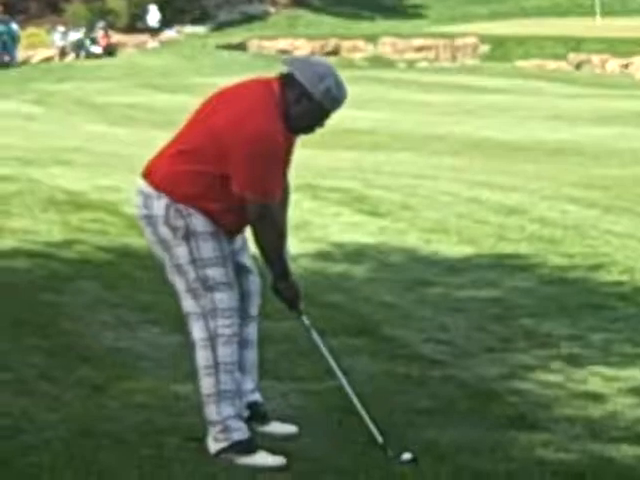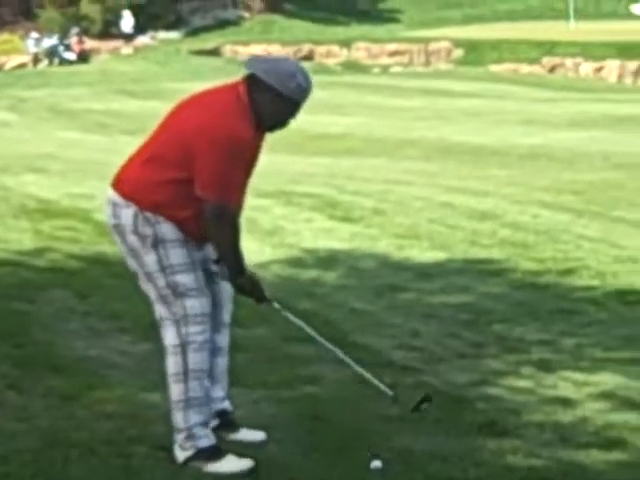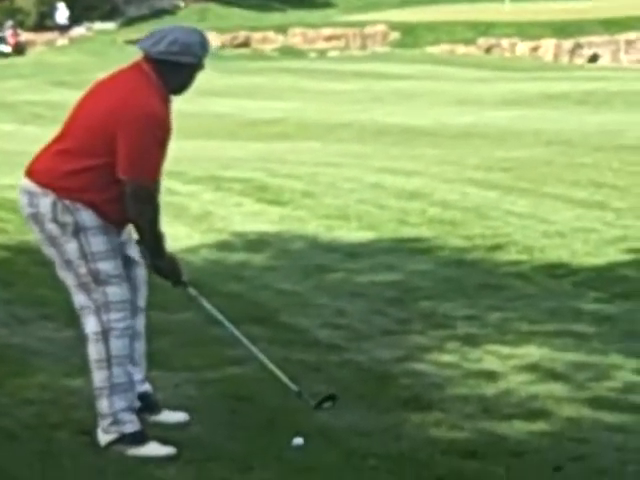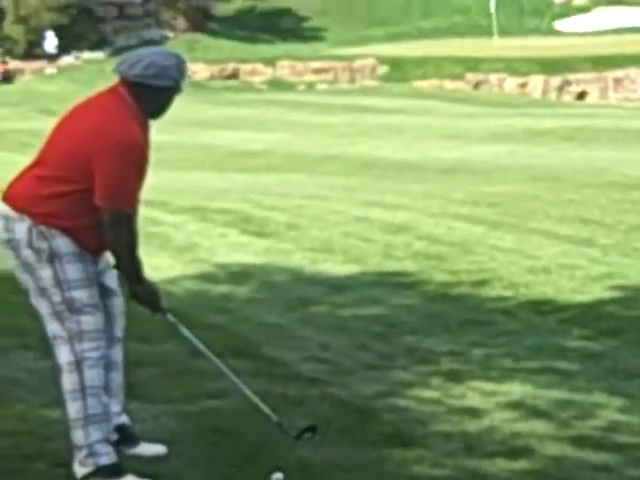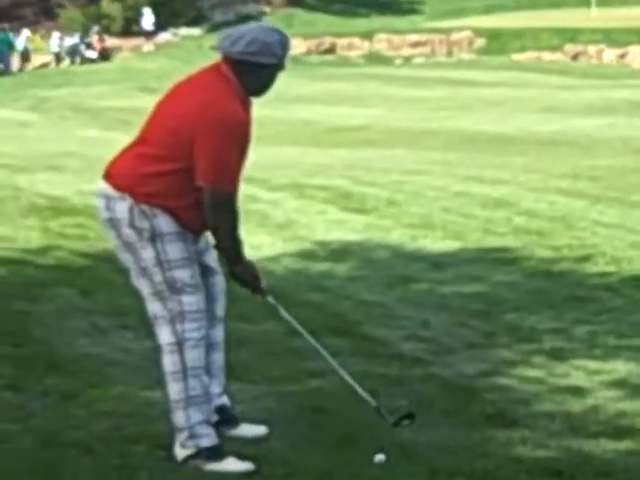
dt=0.5s
person 1, frame 1
left shoulder: (273, 103)
right shoulder: (260, 128)
left elbow: (276, 187)
right elbow: (260, 213)
left wrist: (281, 256)
right wrist: (282, 276)
left hip: (207, 208)
right hip: (176, 209)
left knee: (244, 300)
right knee: (217, 316)
left ankle: (245, 405)
right ankle: (227, 435)
person 1, frame 2
left shoulder: (237, 107)
right shoulder: (227, 128)
left elbow: (224, 203)
right elbow: (218, 213)
left wrist: (227, 262)
right wrist: (238, 273)
left hip: (174, 216)
right hip: (146, 217)
left knee: (216, 308)
right knee: (190, 322)
left ankle: (214, 413)
right ankle: (194, 442)
person 1, frame 3
left shoulder: (137, 83)
right shoulder: (145, 109)
left elbow: (136, 187)
right elbow: (140, 195)
left wrist: (147, 245)
right wrist: (157, 252)
left hip: (88, 202)
right hip: (64, 205)
left knee: (130, 293)
right knee: (109, 309)
left ankle: (135, 396)
right ankle: (117, 426)
person 1, frame 4
left shoulder: (115, 106)
right shoulder: (121, 134)
right elbow: (116, 222)
left wrist: (126, 271)
right wrist: (136, 279)
left hip: (68, 229)
right hip: (40, 231)
left knee: (108, 325)
right knee: (82, 341)
left ankle: (112, 428)
person 1, frame 5
left shoulder: (217, 83)
right shoulder: (225, 114)
right elbow: (218, 202)
left wrist: (226, 253)
right wrist: (237, 261)
left hip: (167, 207)
right hip: (140, 211)
left knee: (208, 304)
right knee: (184, 323)
left ankle: (213, 410)
right ankle: (194, 442)
